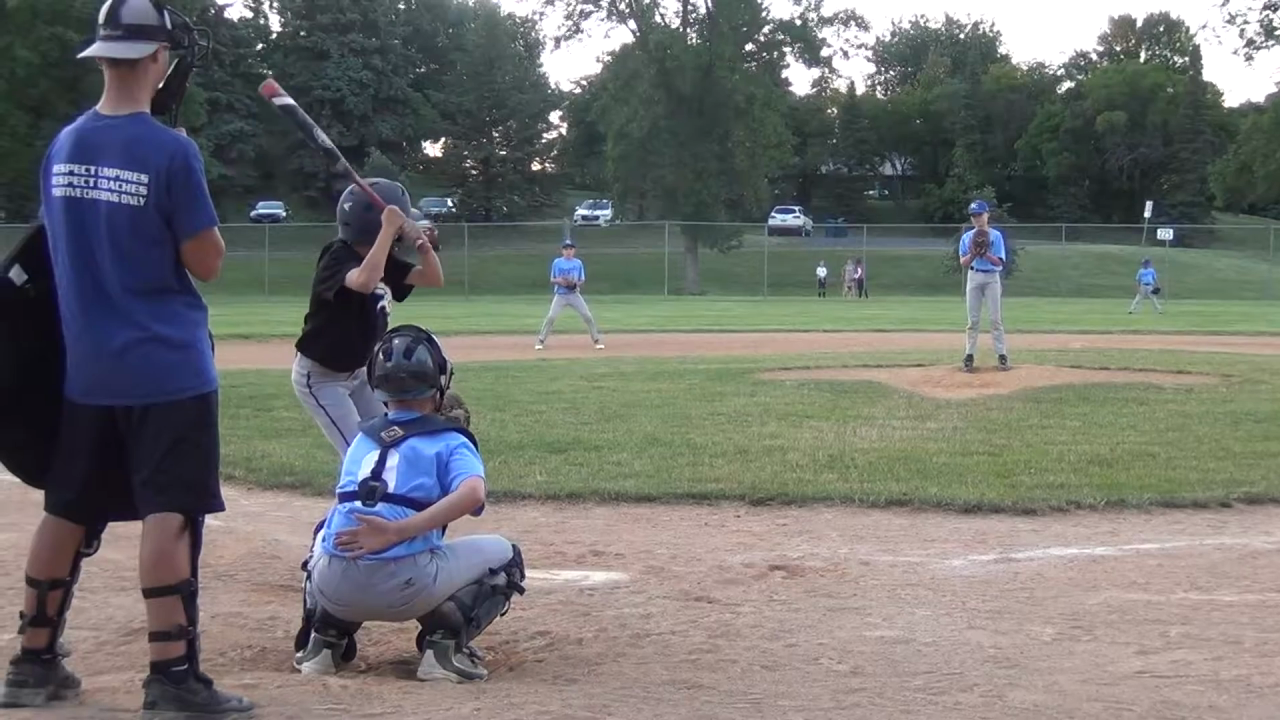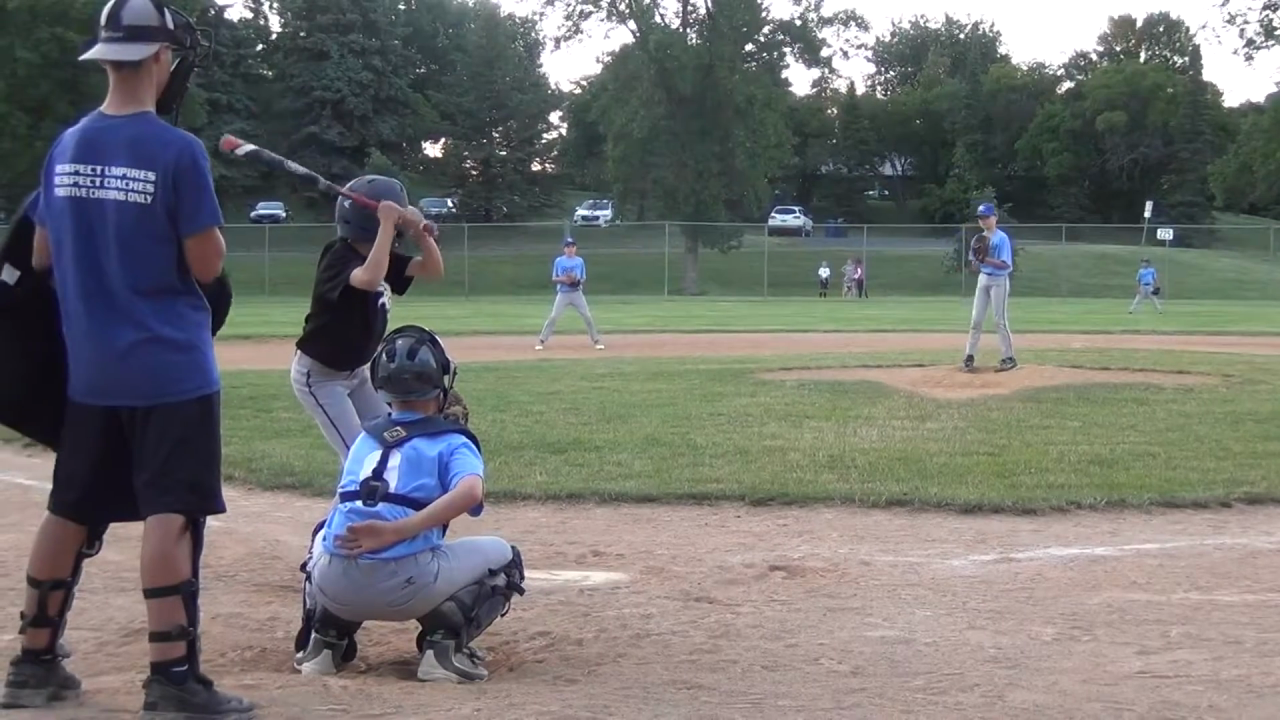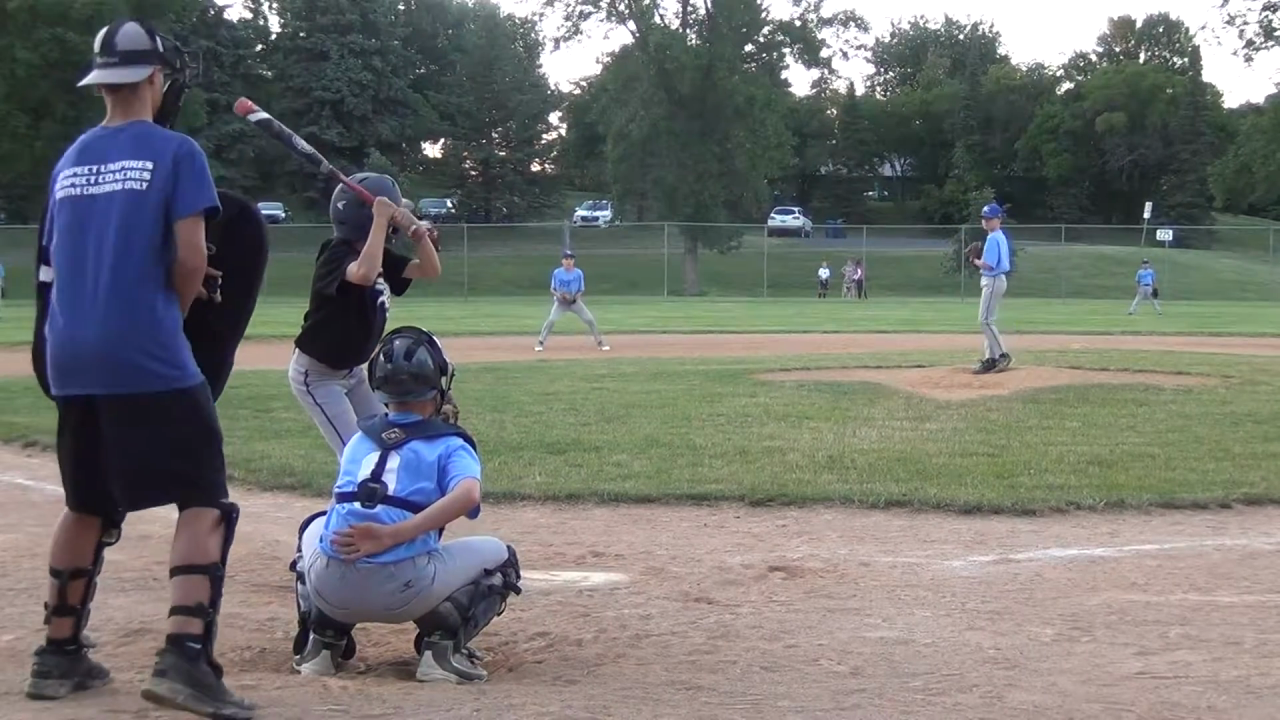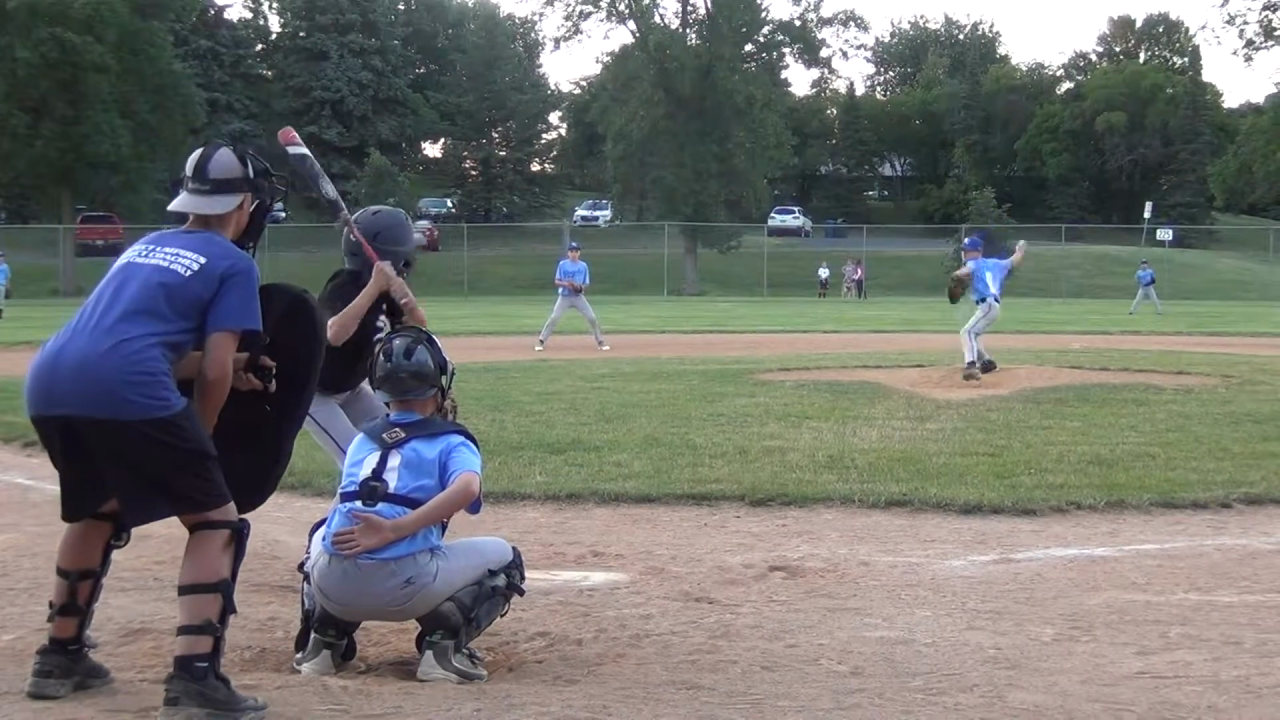
dt=1s
person 1, frame 1
left shoulder: (62, 145)
right shoulder: (171, 152)
right elbow: (206, 265)
left hip: (86, 368)
right hip: (166, 367)
left knee: (68, 512)
right knee: (169, 515)
person 1, frame 2
left shoulder: (65, 147)
right shoulder: (177, 150)
right elbow: (207, 266)
left hip: (90, 369)
right hip: (171, 367)
left knee: (71, 512)
right knee: (171, 515)
person 1, frame 3
left shoulder: (69, 159)
right shoulder: (176, 151)
left elbow: (60, 262)
right elbow: (190, 261)
left hip: (70, 359)
right hip: (149, 358)
left knee: (88, 506)
right knee: (206, 504)
left ankle: (58, 656)
right ankle: (185, 658)
person 1, frame 4
left shoulder: (146, 245)
right shoulder: (234, 264)
right elbow: (214, 372)
left wrist: (223, 364)
right wrist: (196, 439)
left hip: (48, 383)
right hip: (126, 392)
left knee: (99, 509)
right knee: (217, 522)
left ankle: (60, 657)
person 2, frame 1
left shoulder: (362, 438)
right shoulder: (450, 440)
right elbow: (472, 493)
right wrist: (397, 532)
left hip: (334, 587)
right hip: (404, 585)
right knee: (504, 555)
left ankle: (325, 640)
right ankle: (445, 645)
person 2, frame 2
left shoulder: (365, 438)
right shoulder: (452, 442)
right elbow: (470, 492)
right wrist: (396, 532)
left hip: (335, 586)
right hip: (406, 585)
left knee: (325, 534)
right knee: (503, 557)
left ankle: (324, 641)
right ankle: (445, 646)
person 2, frame 3
left shoulder: (359, 439)
right shoulder: (450, 444)
right elbow: (468, 495)
right wrist: (392, 536)
left hip: (330, 587)
right hip: (402, 590)
left knee: (316, 527)
right knee: (499, 556)
left ankle: (321, 642)
right ankle: (443, 646)
person 2, frame 4
left shoulder: (363, 439)
right shoulder: (452, 441)
right elbow: (467, 488)
right wrist: (393, 530)
left hip: (333, 586)
right hip: (405, 586)
left knee: (324, 532)
right knee: (503, 558)
left ankle: (324, 641)
right ankle: (444, 647)
person 3, frame 1
left shoulder: (385, 261)
right shoulder: (338, 259)
left elbow: (434, 280)
right elbow: (365, 282)
left wrist: (423, 243)
right wrist: (389, 229)
left hip: (355, 372)
right hip: (318, 376)
person 3, frame 2
left shoulder: (381, 256)
right shoulder: (340, 258)
left elbow: (433, 270)
right elbow: (371, 280)
left wrist: (421, 231)
right wrist: (387, 225)
left hip: (354, 371)
right hip: (318, 375)
person 3, frame 3
left shoulder: (381, 257)
right shoulder: (338, 255)
left elbow: (431, 271)
right elbow: (365, 275)
left wrist: (416, 229)
right wrist: (380, 219)
left hip: (352, 370)
right hip: (316, 374)
person 3, frame 4
left shoulder: (389, 289)
right shoulder: (343, 286)
left elbow: (420, 328)
right elbow: (335, 335)
left wrist: (409, 299)
right wrist: (372, 289)
left hip: (351, 387)
right hip: (313, 393)
